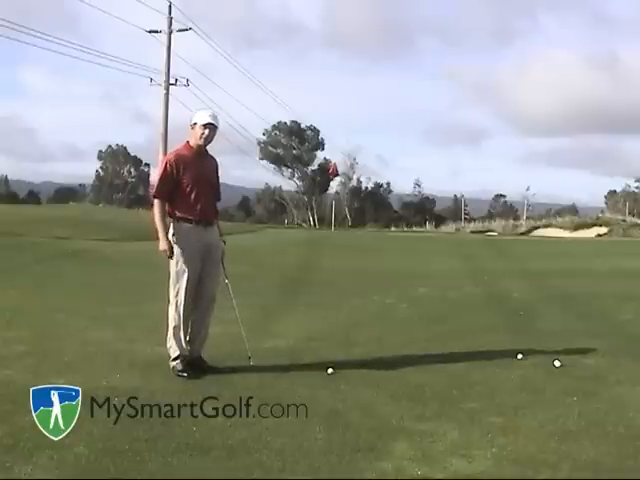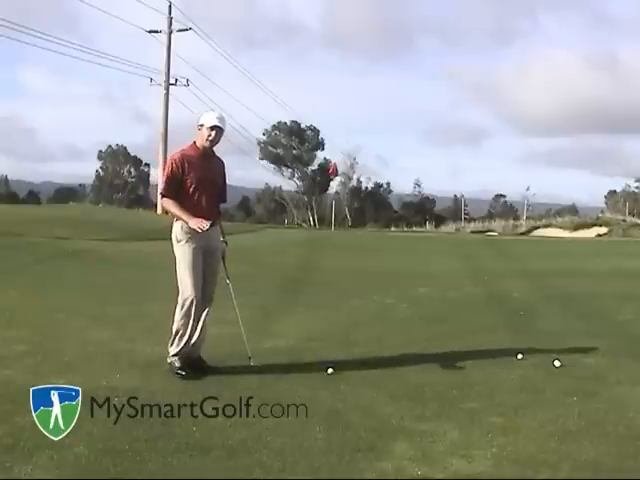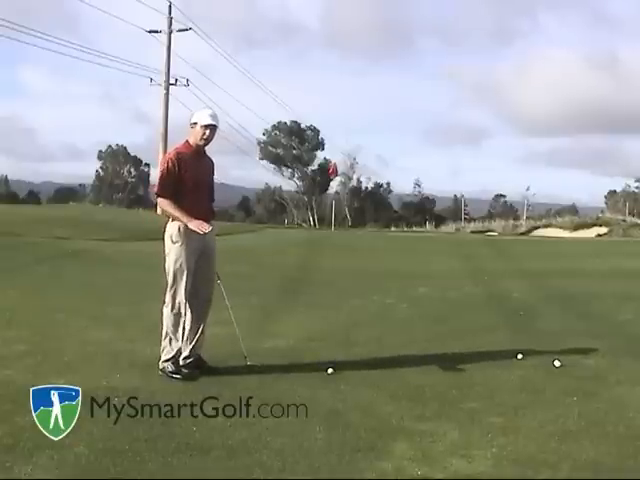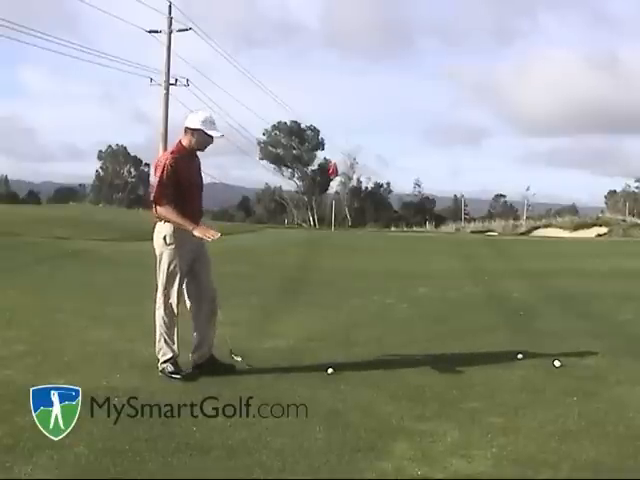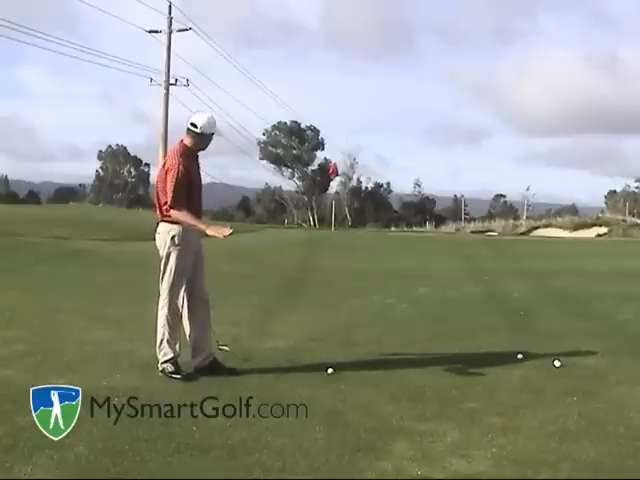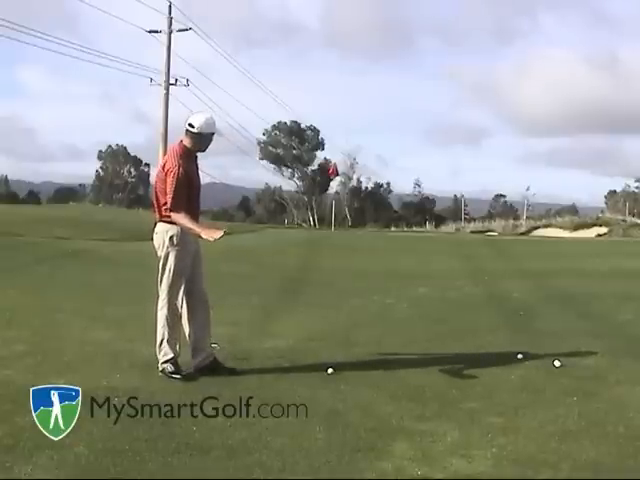
dt=0.5s
person 1, frame 1
left shoulder: (212, 163)
right shoulder: (174, 159)
right elbow: (159, 200)
left wrist: (220, 235)
right wrist: (163, 236)
left hip: (210, 233)
right hip: (184, 232)
left knee: (206, 298)
right knee: (182, 298)
left ankle: (194, 353)
right ankle: (178, 356)
person 1, frame 2
left shoulder: (218, 164)
right shoulder: (180, 159)
right elbow: (166, 199)
left wrist: (222, 236)
right wrist: (190, 219)
left hip: (212, 234)
right hip: (187, 232)
left knee: (205, 298)
right knee: (190, 294)
left ankle: (193, 352)
right ankle: (177, 353)
person 1, frame 3
left shoulder: (208, 162)
right shoulder: (175, 158)
right elbow: (162, 199)
right wrist: (189, 221)
left hip: (205, 233)
right hip: (181, 232)
left knee: (202, 298)
right knee: (177, 297)
left ankle: (190, 355)
right ankle: (169, 359)
person 1, frame 4
left shoulder: (194, 159)
right shoulder: (169, 161)
right elbow: (162, 207)
right wrist: (194, 228)
left hip: (195, 234)
right hip: (172, 235)
left knee: (206, 297)
right knee: (169, 299)
left ankle: (202, 357)
right ankle: (167, 360)
person 1, frame 5
left shoulder: (188, 157)
right shoulder: (179, 163)
right elbow: (175, 210)
right wrist: (206, 227)
left hip: (189, 234)
right hip: (176, 234)
left knee: (198, 298)
right knee: (172, 298)
left ankle: (203, 359)
right ankle: (167, 359)
person 1, frame 6
left shoulder: (186, 156)
right shoulder: (178, 164)
right elbow: (175, 211)
right wrist: (202, 230)
left hip: (186, 235)
right hip: (174, 235)
left knee: (197, 298)
right knee: (171, 298)
left ankle: (204, 358)
right ankle: (167, 360)
